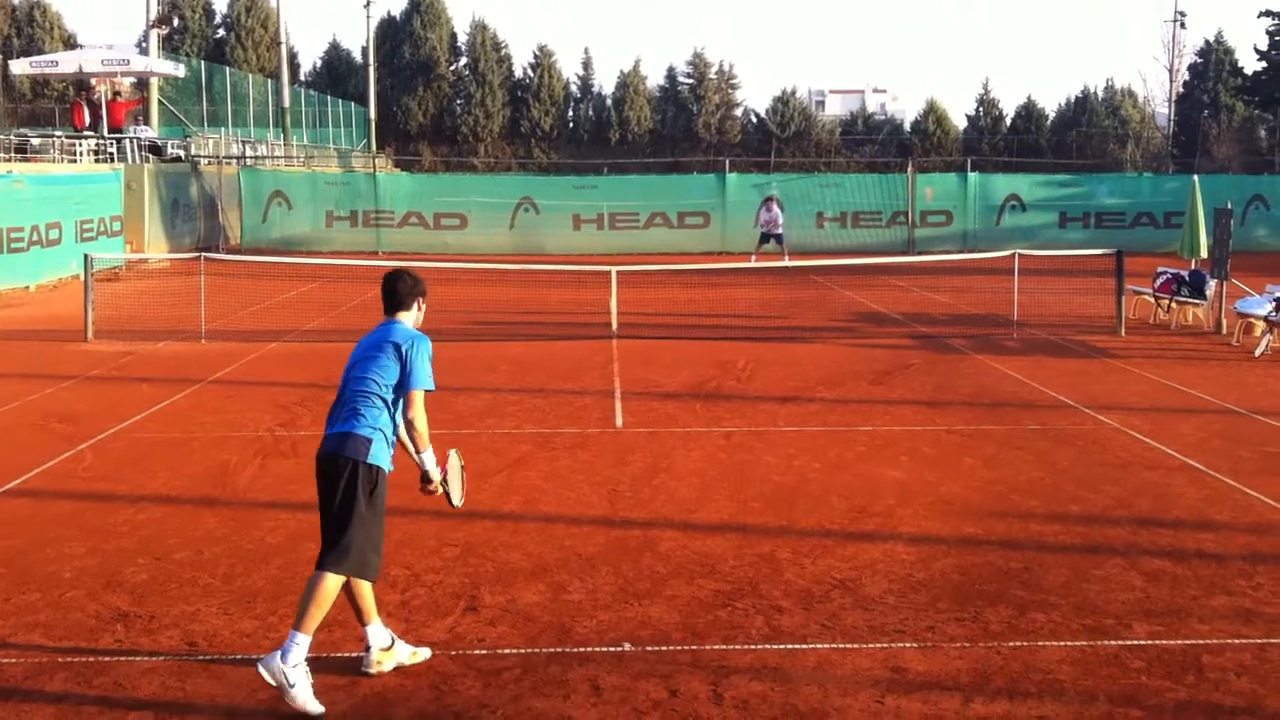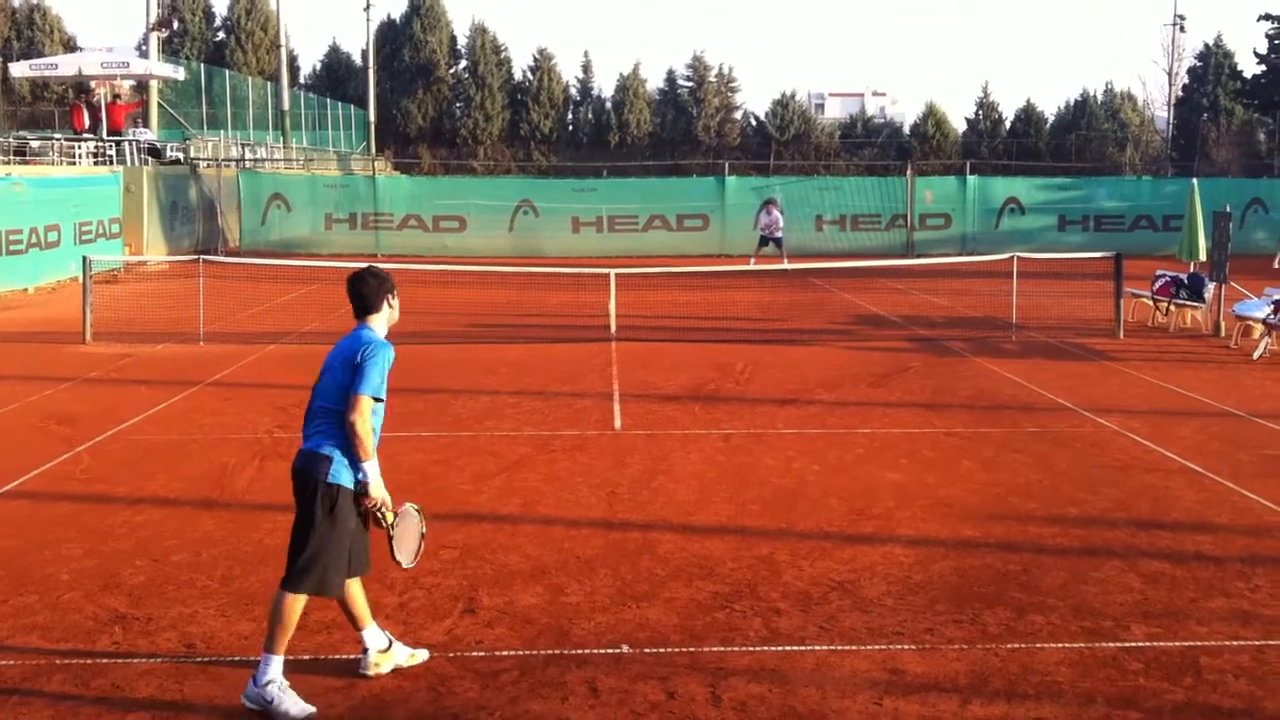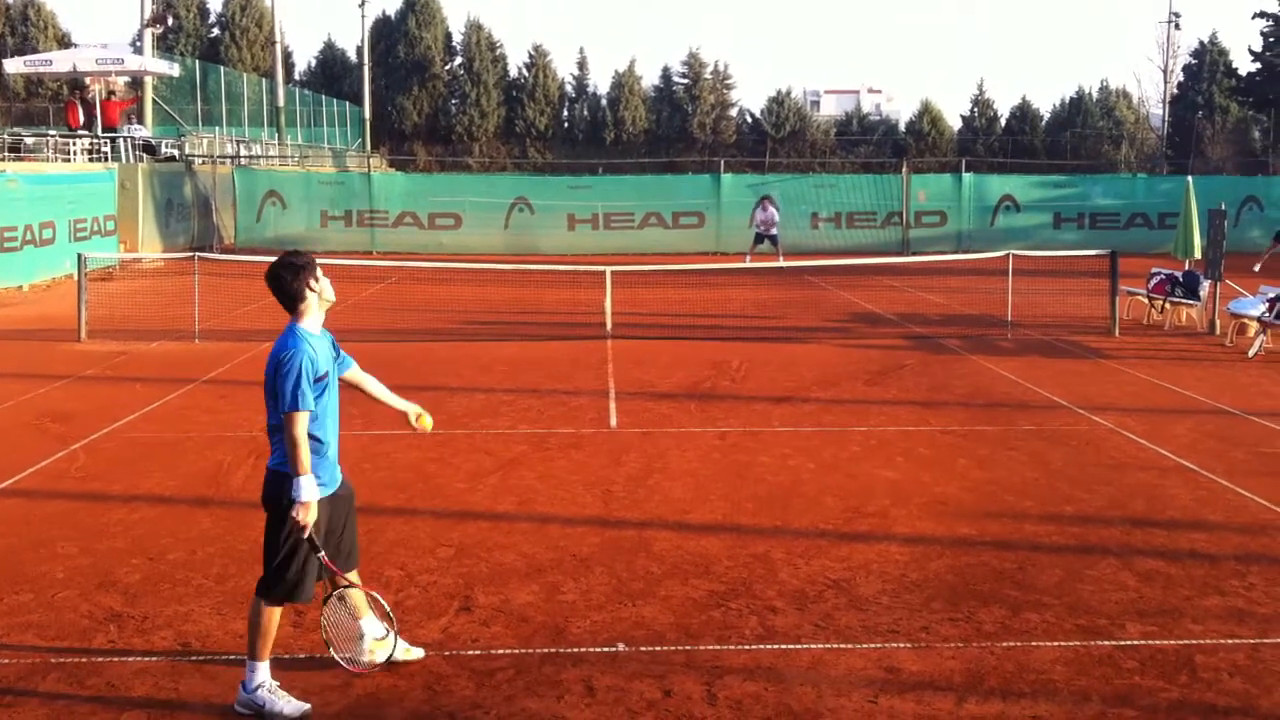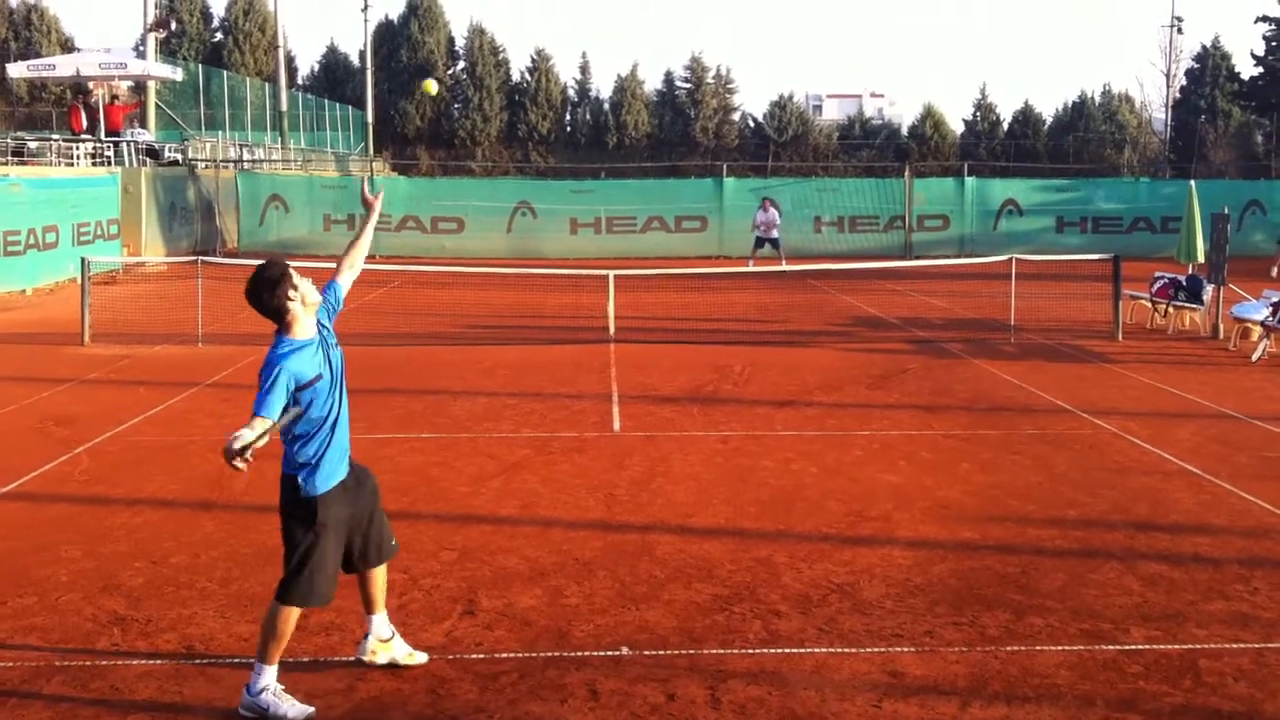
dt=0.3s
person 1, frame 1
left shoulder: (369, 342)
right shoulder: (415, 342)
right elbow: (412, 414)
left wrist: (416, 456)
right wrist: (429, 464)
left hip: (335, 450)
right hip: (361, 457)
left knee: (351, 556)
right knee: (340, 560)
left ankle: (381, 646)
right ankle: (289, 659)
person 1, frame 2
left shoulder: (350, 346)
right shoulder: (378, 349)
right elbow: (358, 418)
left wrist: (372, 483)
right wrist: (372, 476)
left hip: (329, 472)
right hip: (331, 473)
left knee: (346, 565)
right knee: (304, 576)
left ankle: (379, 649)
right ankle: (265, 682)
person 1, frame 3
left shoulder: (319, 340)
right shoulder: (298, 350)
left elbow: (355, 374)
right elbow: (294, 428)
left wrist: (401, 403)
right wrist: (305, 490)
left hip: (328, 480)
right hip: (299, 485)
left knee: (342, 560)
right knee: (278, 585)
left ankle: (375, 638)
person 1, frame 4
left shoulder: (321, 319)
right shoulder: (284, 363)
left elbow: (348, 269)
right elbow: (261, 423)
left wrist: (372, 216)
right wrist: (240, 445)
left hip: (345, 474)
right hip: (312, 490)
left knee: (375, 554)
right knee: (301, 588)
left ankle: (379, 640)
